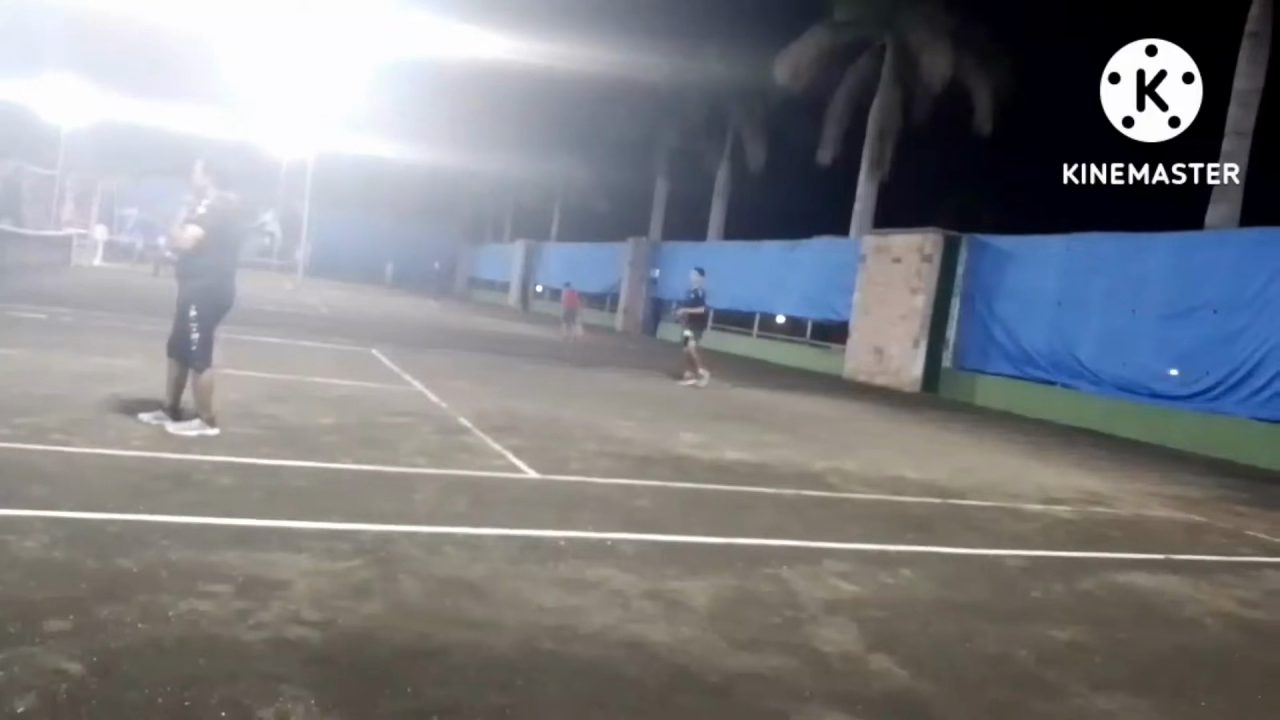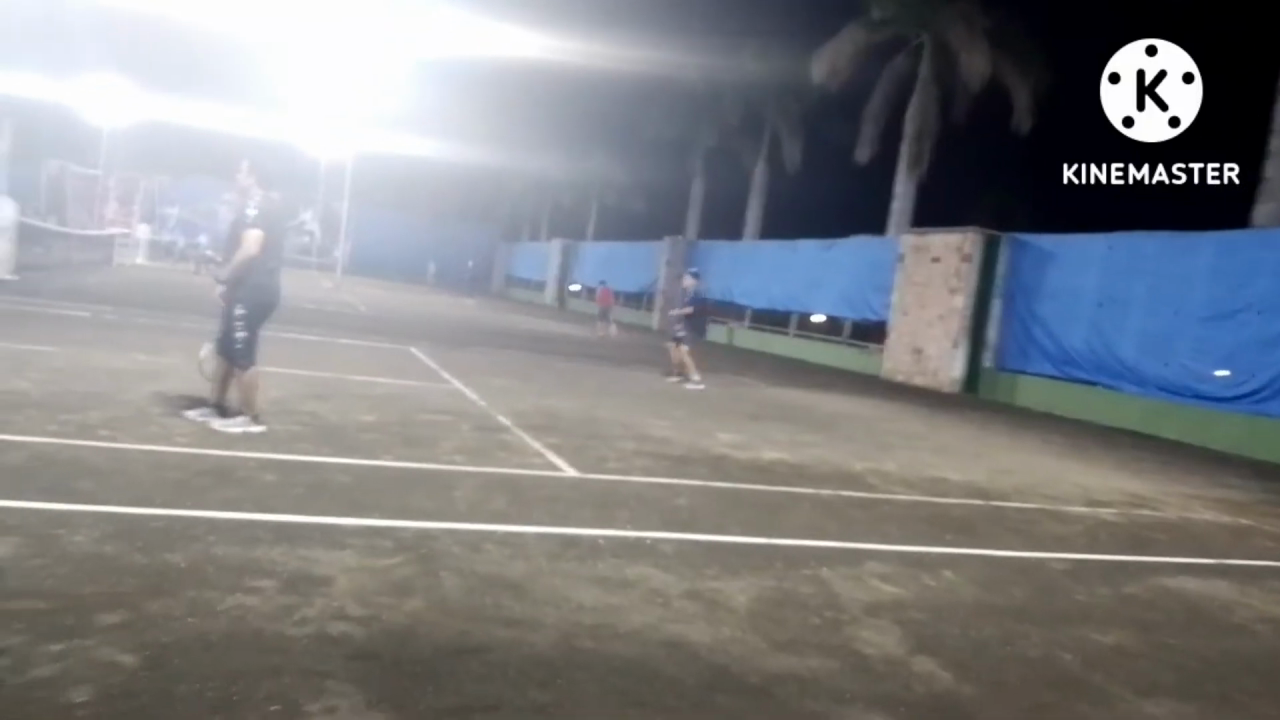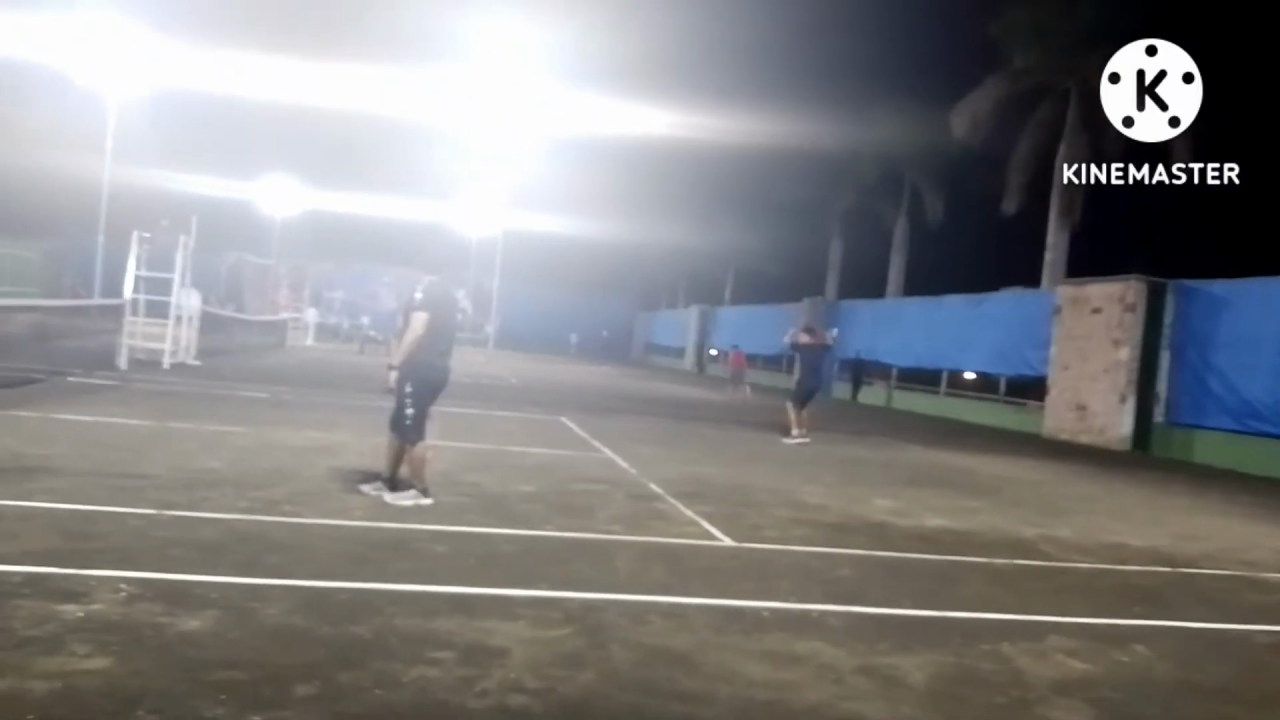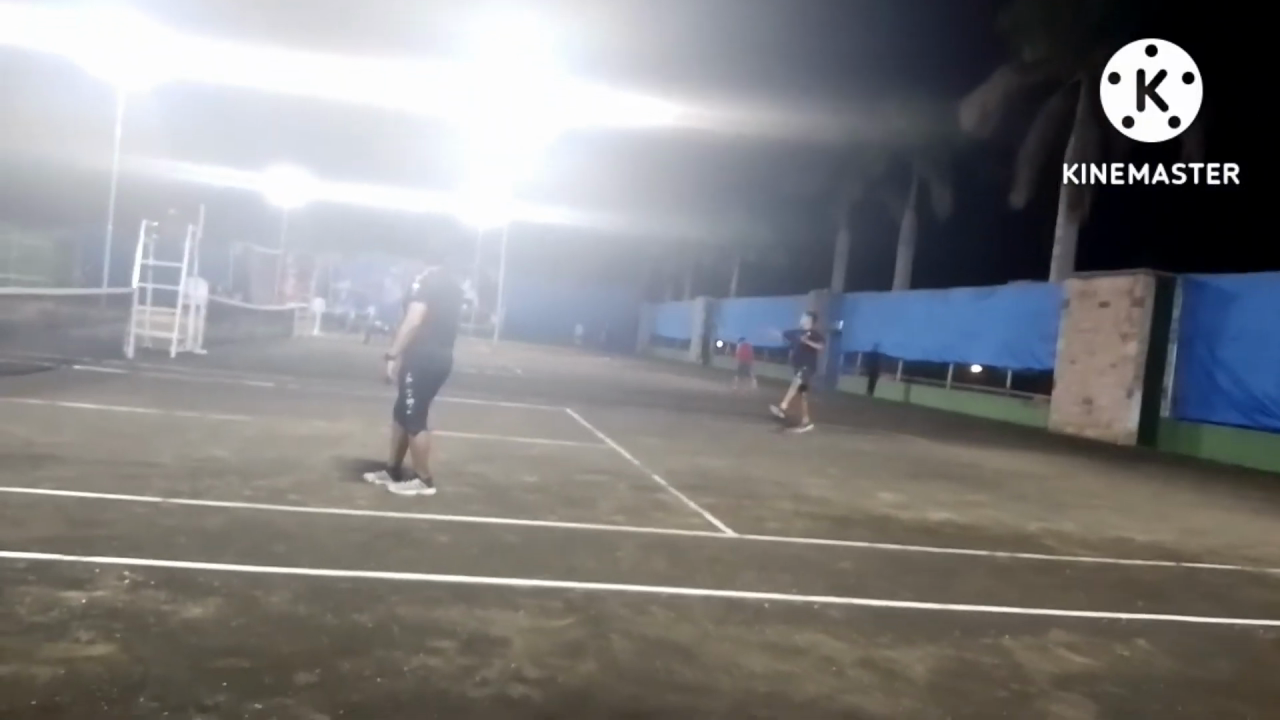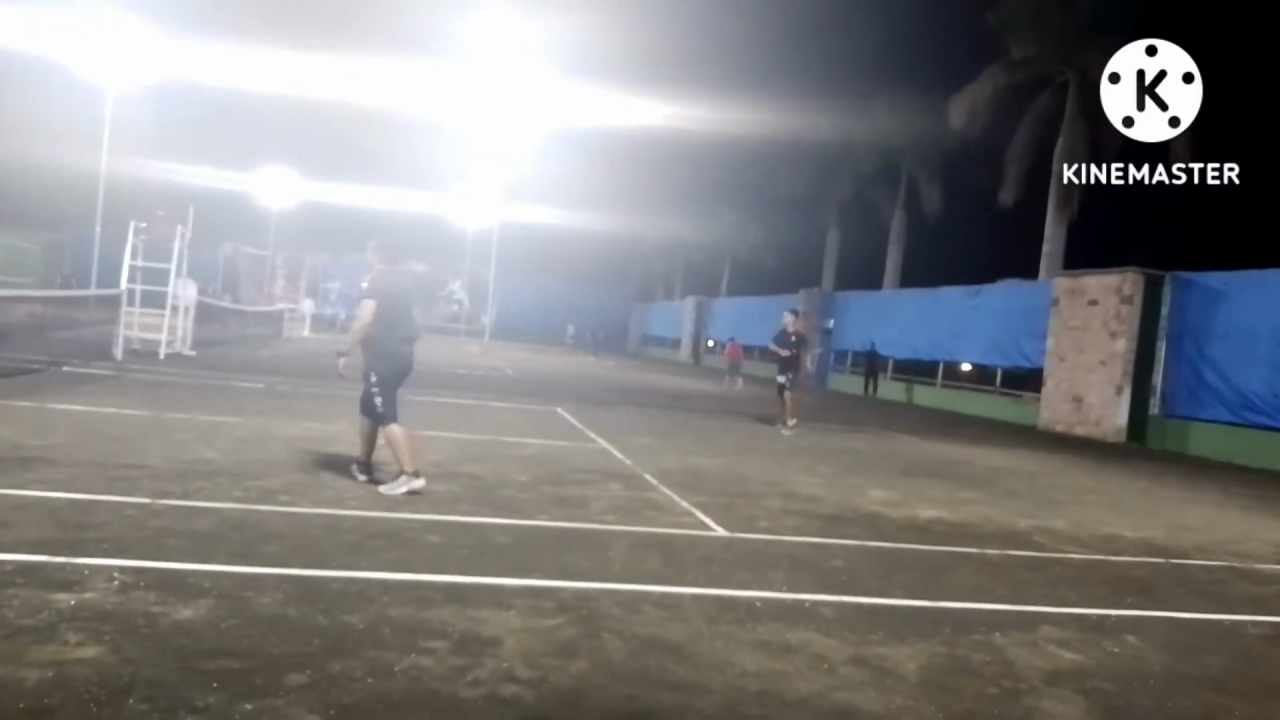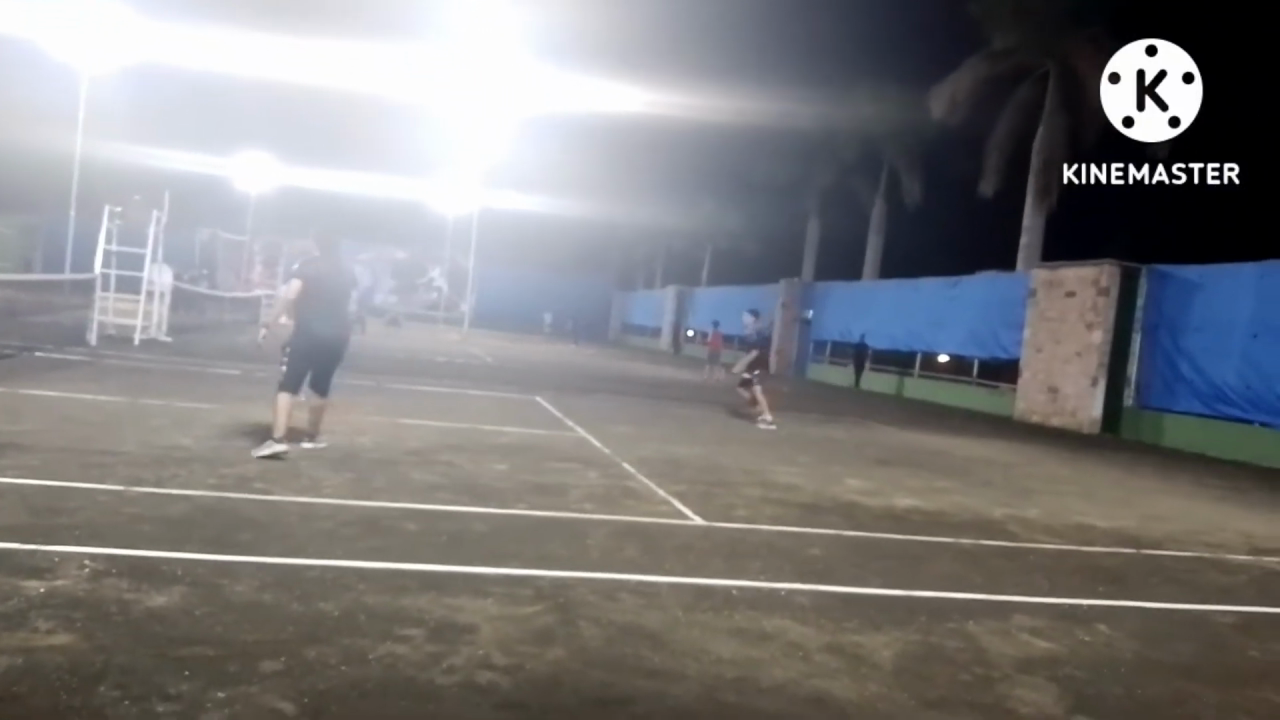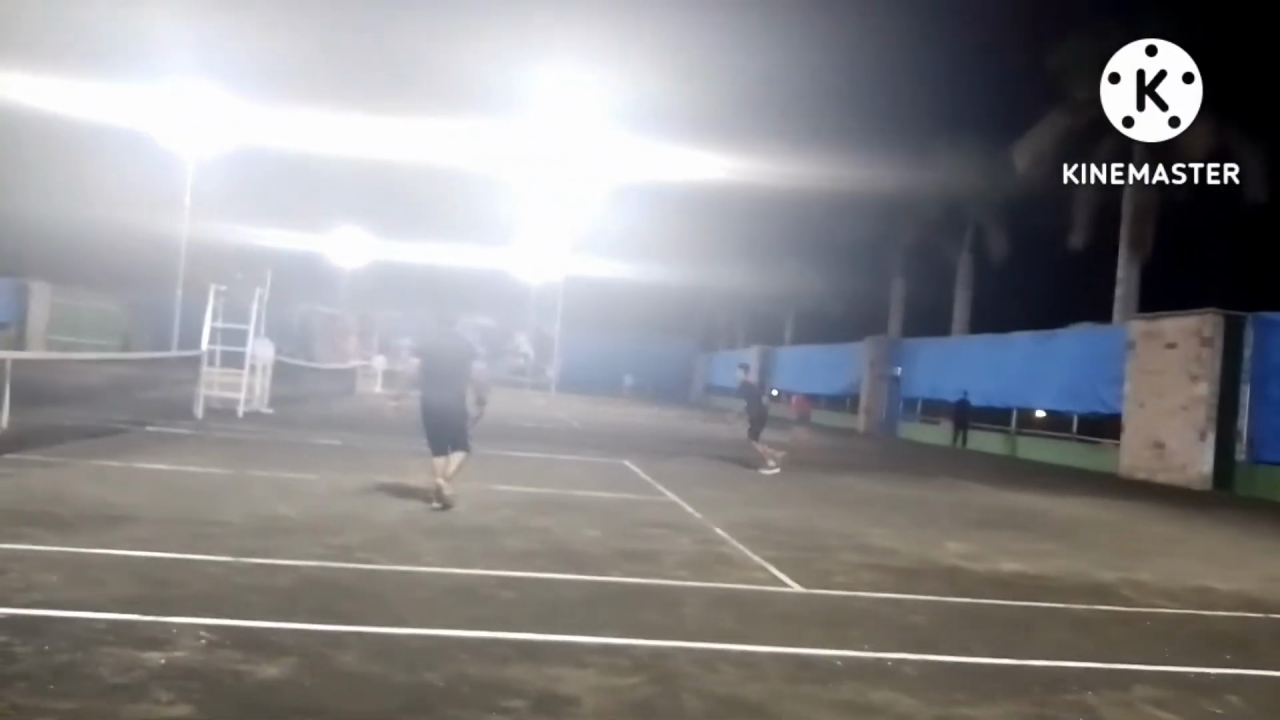
dt=0.7s
person 1, frame 1
left shoulder: (211, 206)
right shoulder: (231, 207)
left elbow: (185, 242)
left wrist: (173, 233)
left hip: (204, 290)
right hip: (205, 288)
left knee: (197, 357)
right knee: (177, 350)
left ankle: (206, 421)
right ankle: (170, 410)
person 1, frame 2
left shoulder: (258, 206)
right shoulder: (272, 206)
left elbow: (249, 249)
left wrist: (224, 279)
left hip: (251, 290)
right hip: (254, 289)
left knee: (241, 355)
right knee: (226, 349)
left ankle: (251, 417)
right ankle: (217, 407)
person 1, frame 3
left shoulder: (427, 290)
right shoulder: (446, 294)
left elbow: (416, 331)
left wrist: (395, 365)
left hip: (420, 370)
right hip: (434, 368)
left knee: (412, 431)
right knee: (398, 426)
left ankle: (419, 490)
right ankle: (389, 481)
person 1, frame 4
left shoulder: (427, 280)
right shoulder: (452, 284)
left elbow: (413, 321)
left wrist: (393, 355)
left hip: (422, 360)
right hip: (439, 358)
left knee: (414, 420)
right knee: (402, 415)
left ankle: (423, 480)
right ankle: (393, 471)
person 1, frame 5
left shoulder: (376, 281)
right shoulder: (406, 281)
left elbow: (364, 319)
left wrist: (345, 353)
left hip: (383, 357)
right hip: (403, 355)
left knee: (386, 417)
right knee: (368, 409)
left ankle: (411, 475)
right ankle: (364, 465)
person 1, frame 6
left shoulder: (306, 266)
right shoulder: (348, 273)
left elbow: (289, 297)
right elbow: (349, 308)
left wrist: (268, 324)
right wrist: (344, 335)
left hip: (307, 334)
right hip: (336, 337)
left knee: (287, 387)
right knee: (321, 388)
left ankle: (278, 439)
right ankle: (311, 436)
person 1, frame 7
left shoulder: (426, 343)
right shoulder: (465, 345)
left elbow: (414, 373)
right elbow: (476, 376)
right wrist: (480, 401)
left hip: (430, 403)
right hip: (455, 404)
left knee: (438, 449)
right knee: (461, 449)
left ankle: (440, 493)
right ankle: (445, 479)
